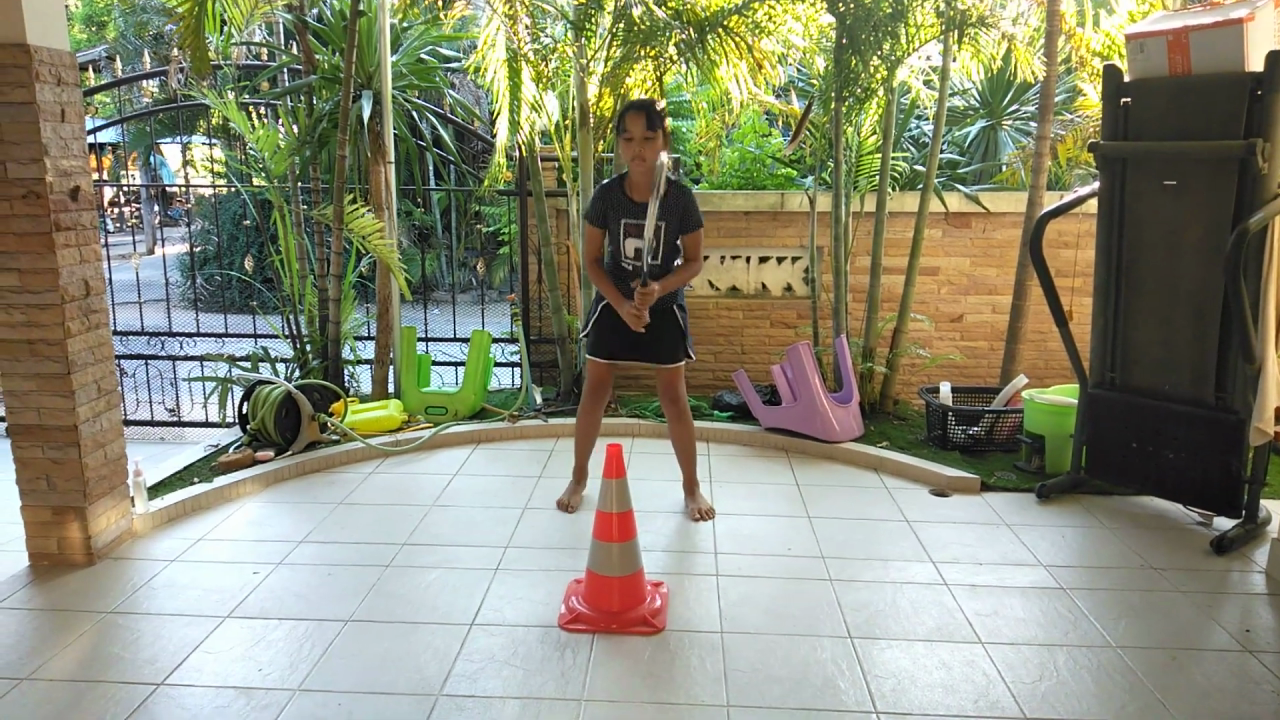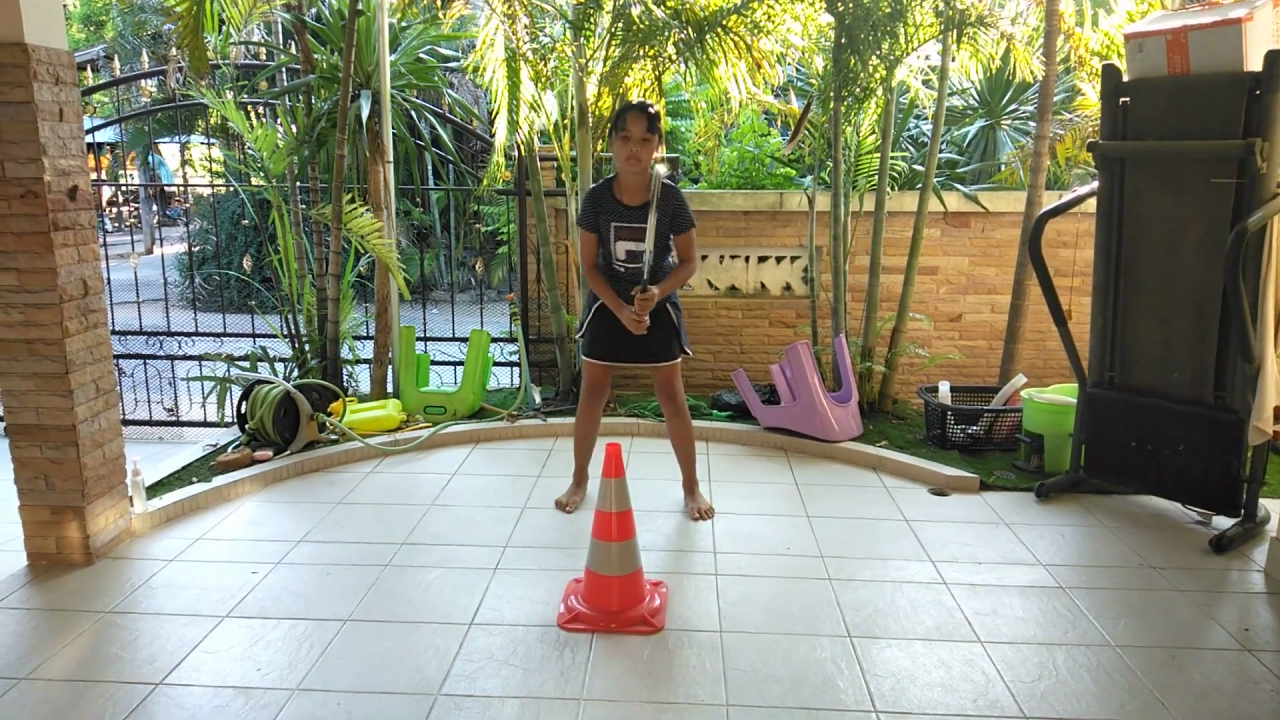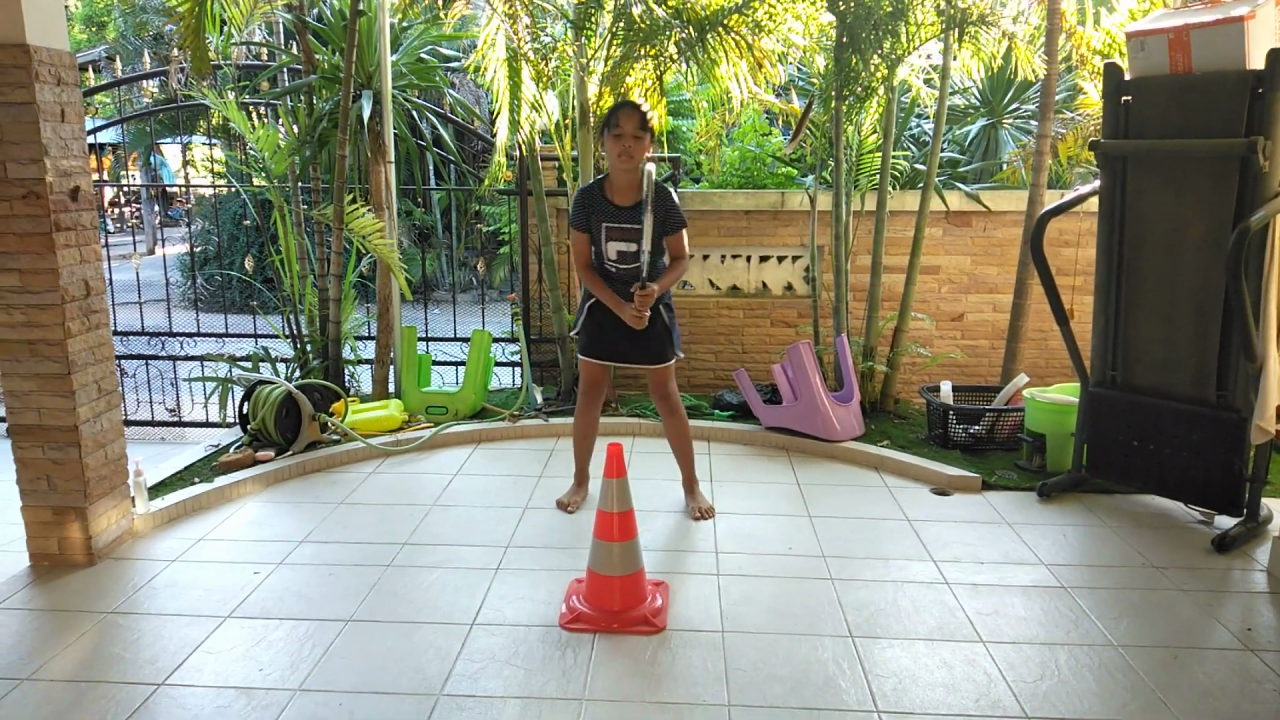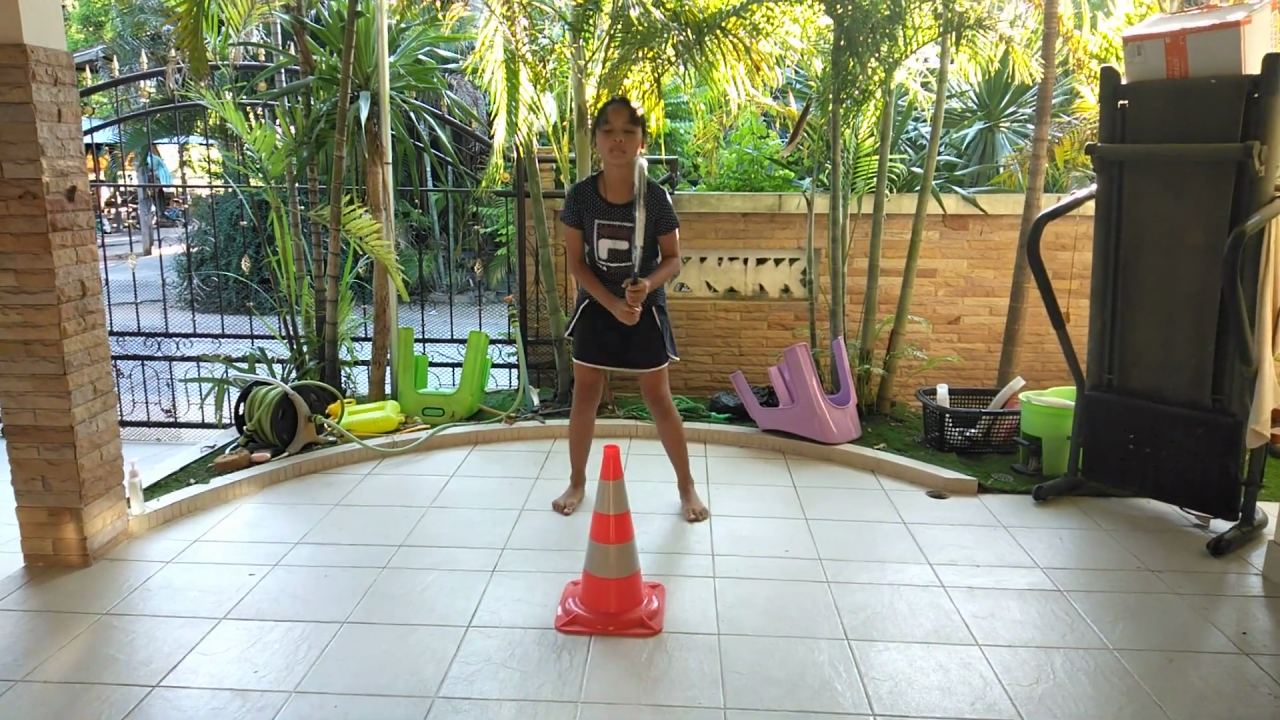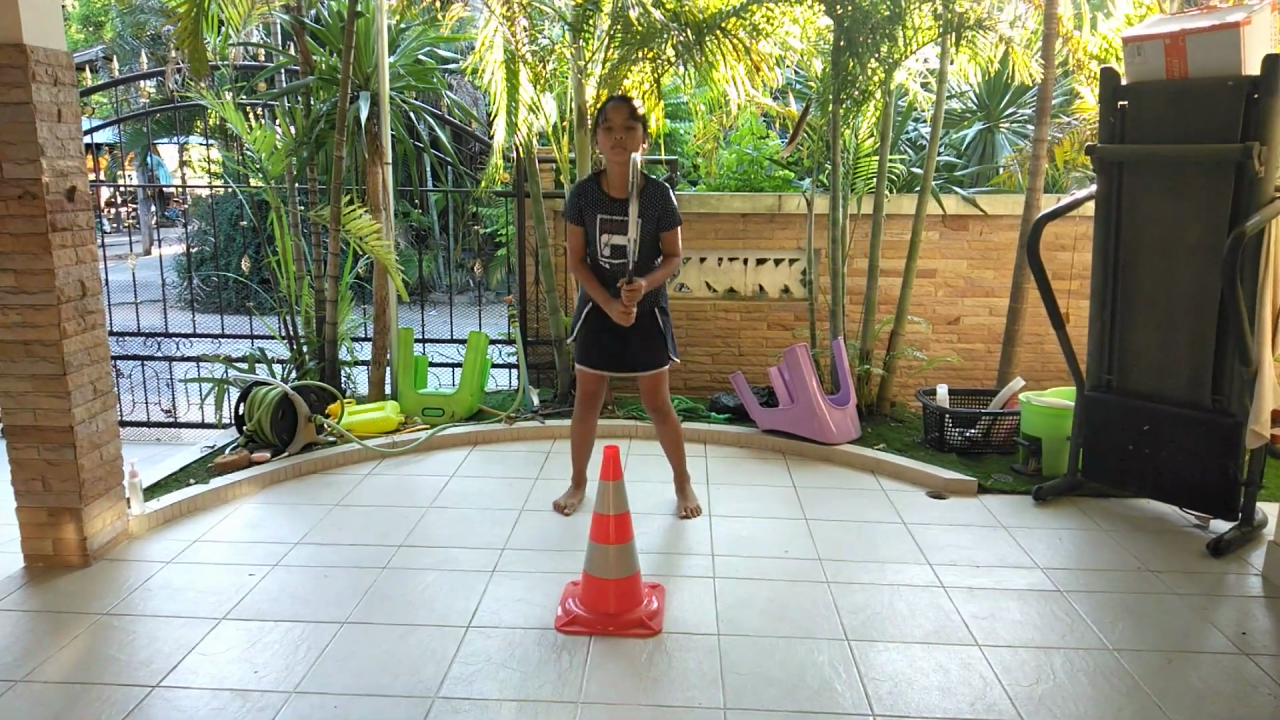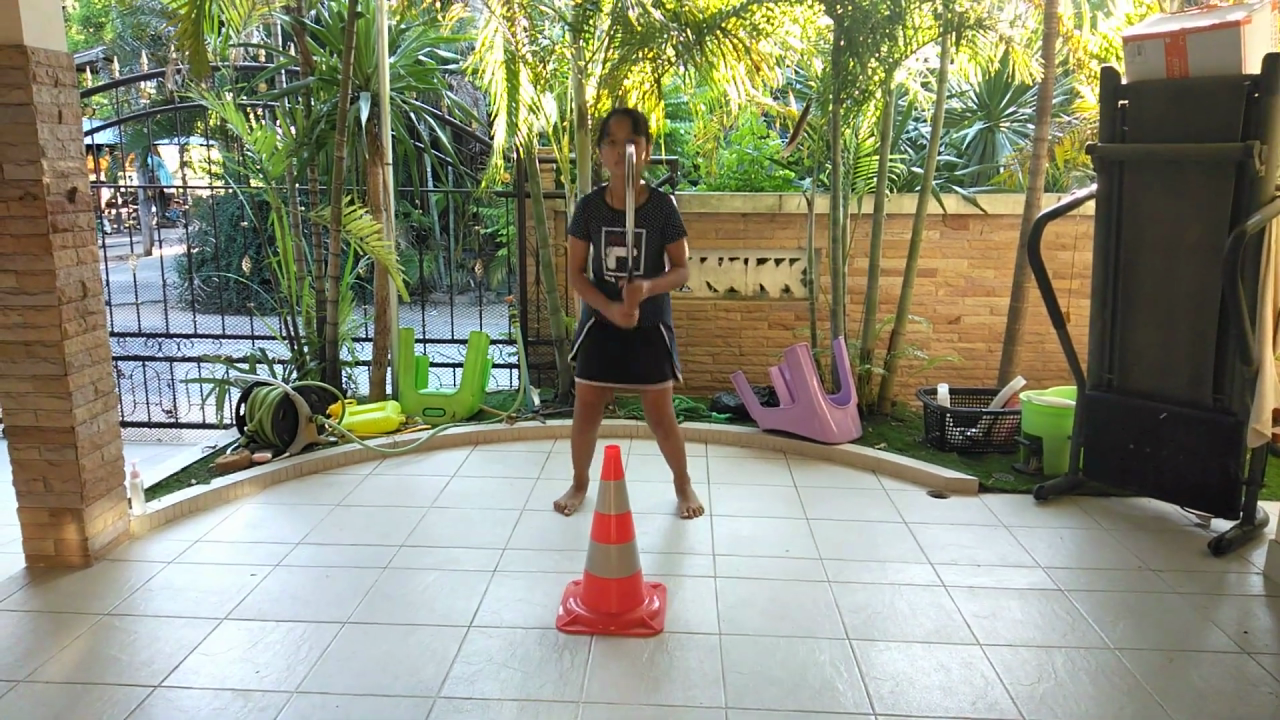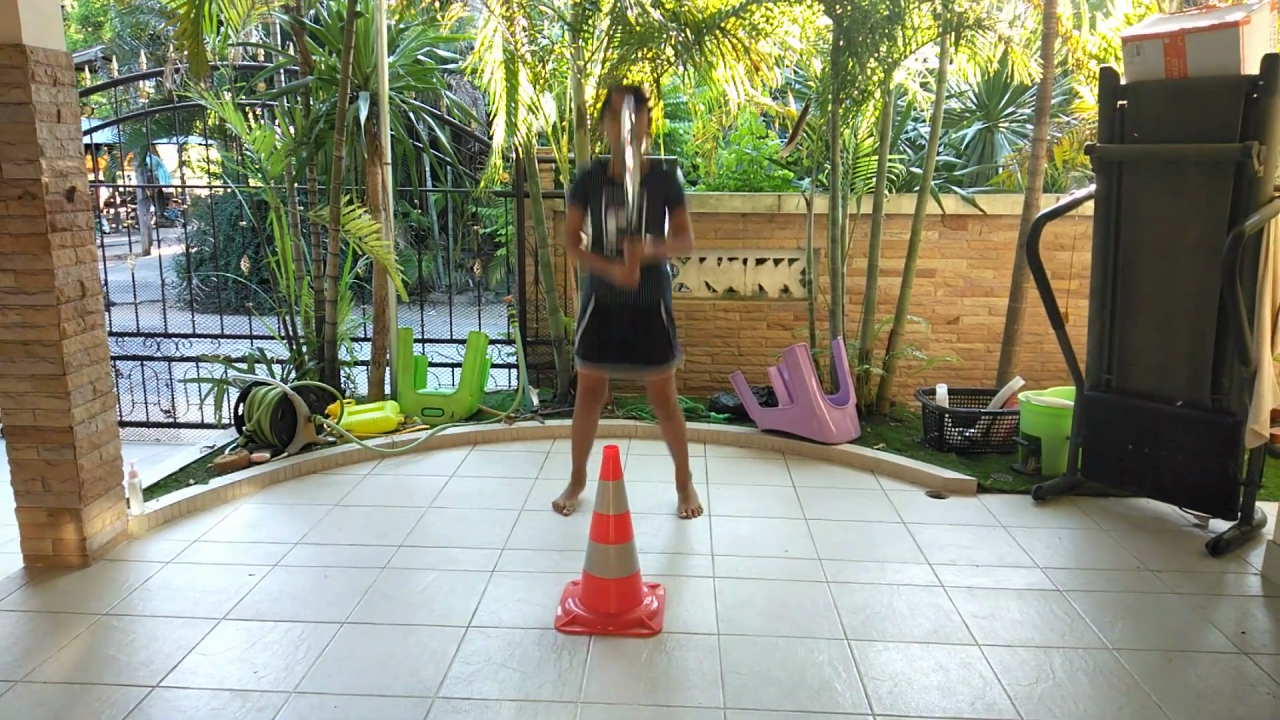
dt=0.1s
person 1, frame 1
left shoulder: (680, 197)
right shoulder: (606, 195)
left elbow: (694, 260)
right elbow: (592, 259)
left wrist: (659, 290)
right wrist: (621, 304)
left hip: (664, 309)
right hip: (613, 306)
left knee: (674, 399)
right knee: (594, 393)
left ankle: (691, 486)
right ankle: (578, 477)
person 1, frame 2
left shoulder: (671, 198)
right shoulder: (596, 198)
left elbow: (688, 260)
right elbow: (588, 265)
left wrist: (658, 293)
right wrist: (620, 310)
left hip: (657, 307)
right hip: (606, 307)
left knee: (672, 397)
right knee: (592, 395)
left ankle: (691, 485)
right ankle: (580, 479)
person 1, frame 3
left shoulder: (662, 199)
right shoulder: (587, 198)
left elbow: (680, 259)
right elbow: (582, 264)
left wrist: (657, 290)
right wrist: (619, 307)
left hip: (652, 307)
right hip: (602, 306)
left knee: (666, 398)
right knee: (589, 395)
left ankle: (691, 484)
right ankle: (581, 479)
person 1, frame 4
left shoulder: (656, 197)
right shoulder: (581, 195)
left elbow: (672, 258)
right elbow: (575, 262)
left wrist: (647, 285)
right wrist: (611, 303)
left hip: (646, 308)
right hip: (596, 306)
left knee: (659, 400)
right knee: (584, 397)
left ankle: (686, 485)
right ankle: (577, 481)
person 1, frame 5
left shoulder: (658, 194)
right shoulder: (583, 194)
left elbow: (673, 257)
right elbow: (576, 261)
left wrist: (643, 285)
right wrist: (608, 304)
left hip: (647, 308)
right hip: (597, 308)
left knee: (657, 404)
right knee: (587, 402)
left ankle: (682, 481)
right ankle: (578, 481)
person 1, frame 6
left shoulder: (662, 206)
right shoulder: (588, 207)
left elbow: (682, 270)
right elbow: (576, 273)
left wrist: (649, 287)
right wrist: (609, 307)
left hip: (651, 324)
right hip: (600, 322)
left knee: (660, 417)
right knee: (586, 413)
left ankle: (683, 484)
right ankle: (580, 483)
person 1, frame 7
left shoulder: (663, 179)
right shoulder: (589, 179)
left elbow: (684, 239)
right elbow: (572, 241)
left wrist: (650, 249)
right wrist: (608, 267)
left hip: (652, 303)
right hip: (602, 302)
left knee: (664, 399)
right knee: (589, 396)
left ankle: (684, 480)
right ankle: (577, 480)
